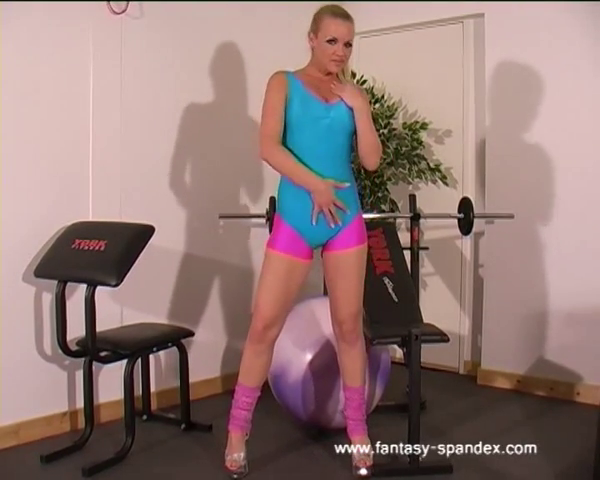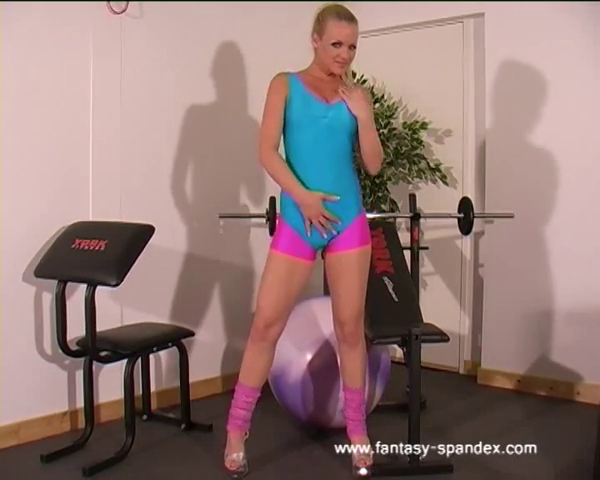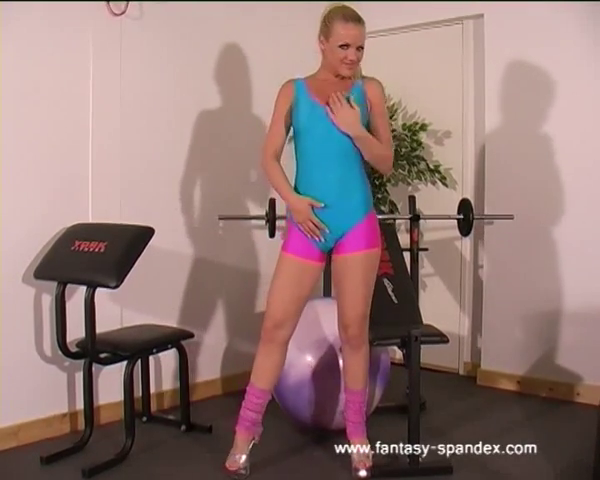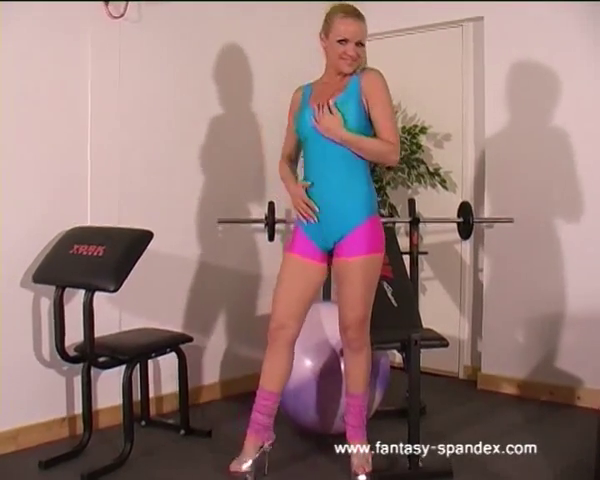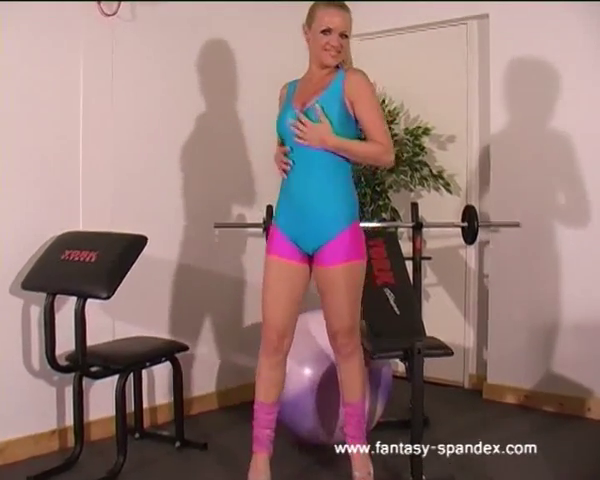
dt=0.3s
person 1, frame 1
left shoulder: (355, 95)
right shoulder: (284, 82)
left elbow: (371, 160)
right elbow: (269, 147)
left wrist: (358, 105)
right wrist: (315, 185)
left hip: (346, 220)
right hip: (294, 220)
left knee: (349, 326)
right knee: (263, 325)
left ankle: (357, 431)
right ankle: (237, 430)
person 1, frame 2
left shoulder: (357, 95)
right shoulder: (285, 85)
left elbow: (374, 164)
right elbow: (267, 150)
left wrist: (364, 115)
right wrist: (300, 195)
left hip: (348, 219)
right hip: (296, 219)
left knee: (350, 327)
right knee: (265, 324)
left ankle: (357, 431)
right ankle: (237, 429)
person 1, frame 3
left shoulder: (369, 90)
right shoulder: (293, 91)
left elbow: (386, 162)
right elbow: (270, 157)
left wrist: (354, 129)
right wrist: (291, 200)
left hip: (357, 220)
right hip: (306, 222)
left knee: (354, 330)
right knee: (275, 326)
left ankle: (356, 433)
right ankle: (245, 431)
person 1, frame 4
left shoulder: (369, 82)
right shoulder: (301, 95)
left elbow: (391, 151)
right elbow: (288, 156)
left wrist: (338, 133)
right wrist: (291, 182)
left hip: (357, 220)
right hip: (310, 223)
left knee: (354, 332)
right knee: (281, 328)
left ankle: (356, 439)
right ankle: (258, 437)
person 1, frame 5
left shoulder: (353, 83)
right shoulder: (288, 91)
left elbow: (385, 153)
left wrist: (330, 140)
right wrist: (279, 156)
left hip: (337, 225)
right hip: (288, 224)
left knee: (344, 338)
right knee: (274, 337)
